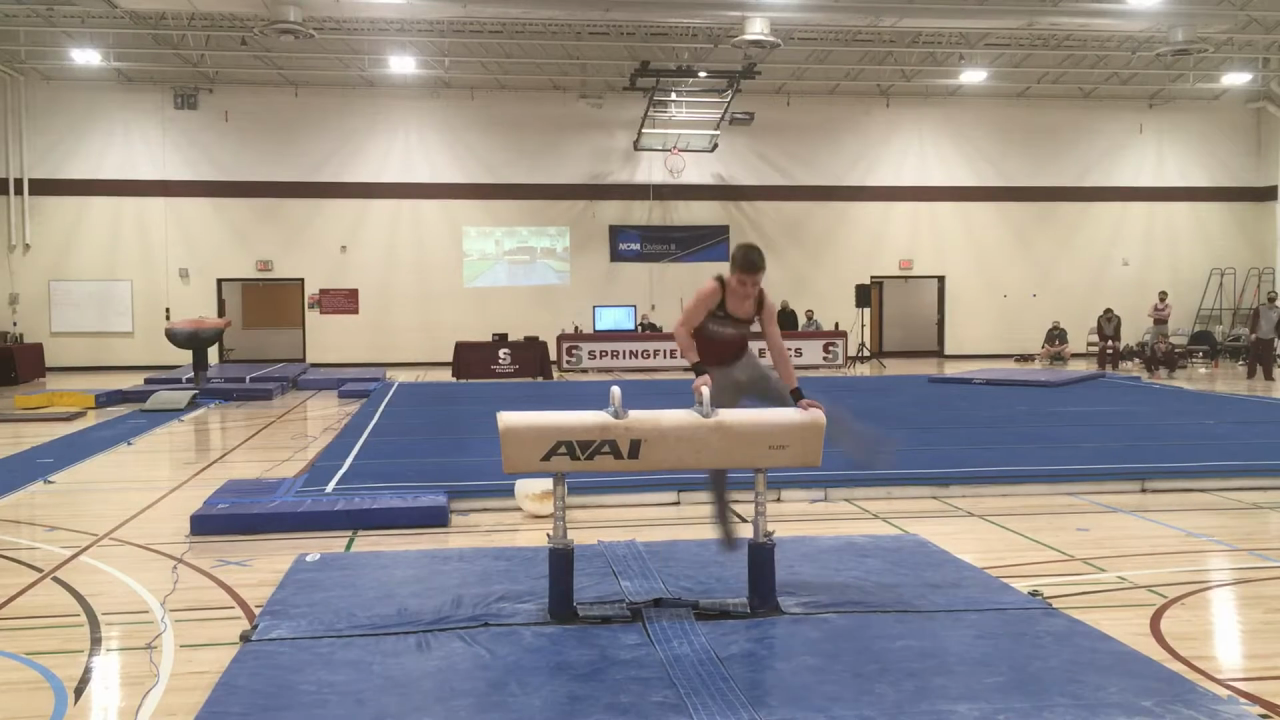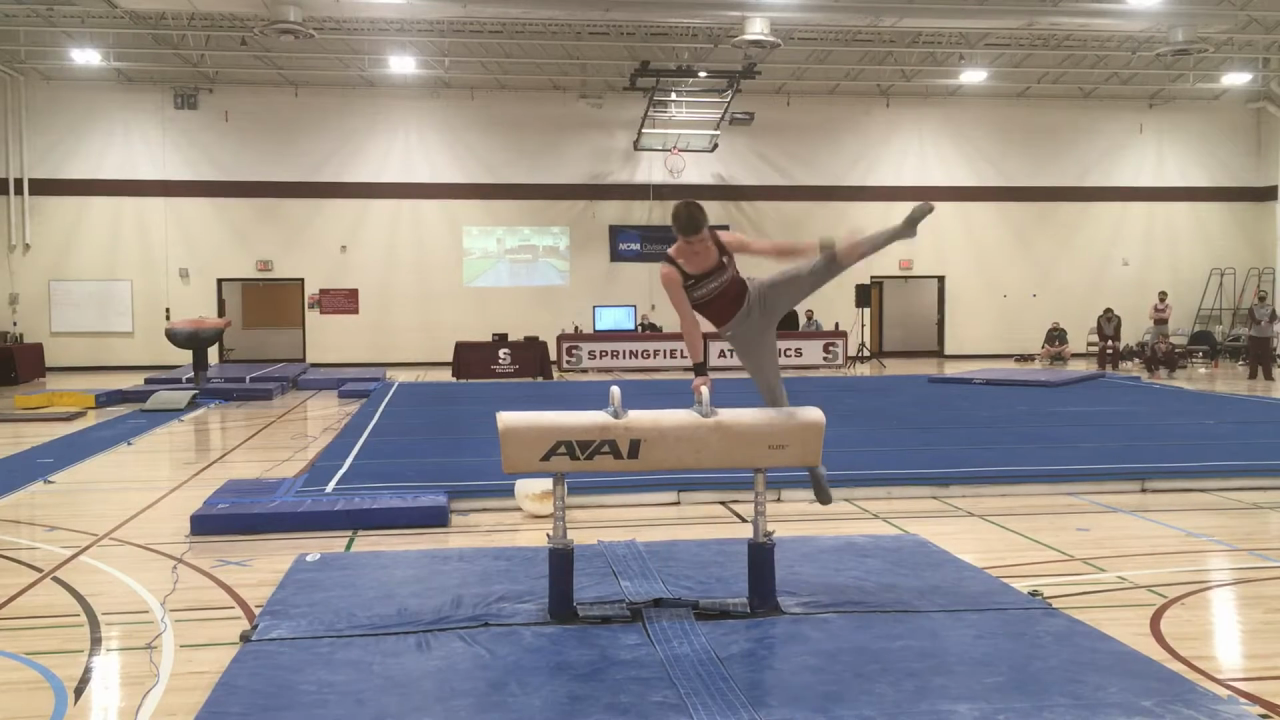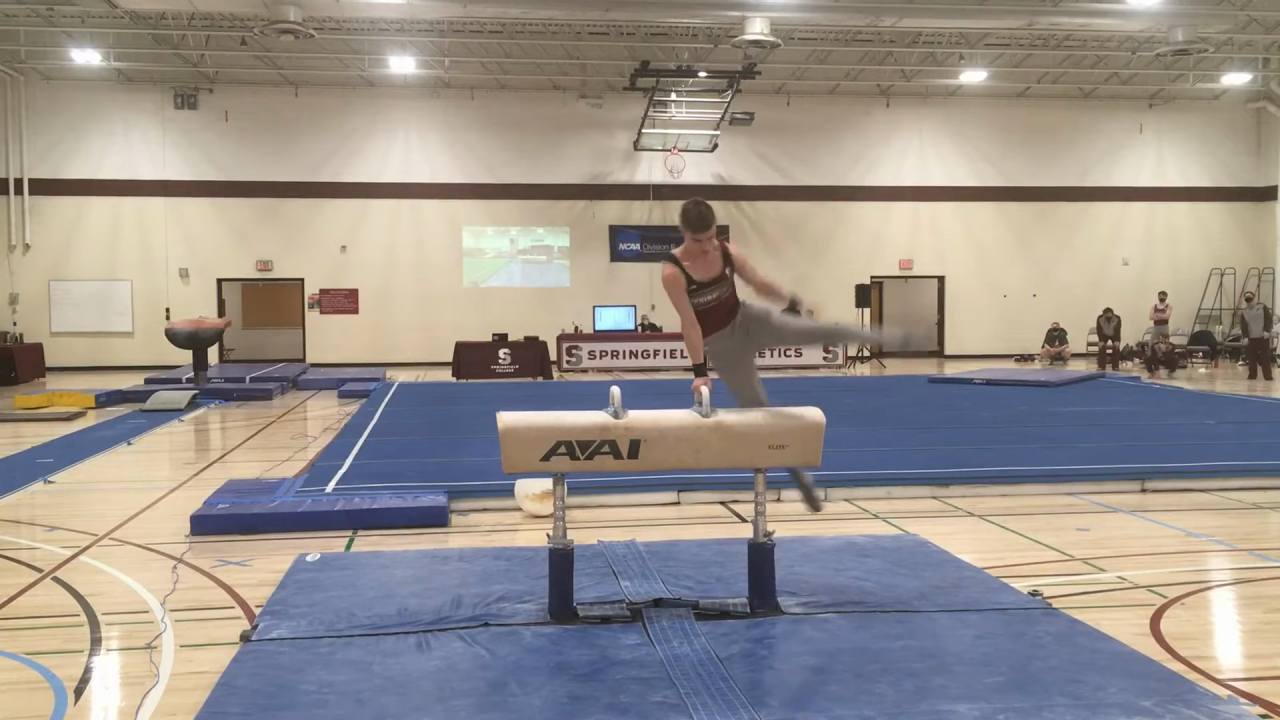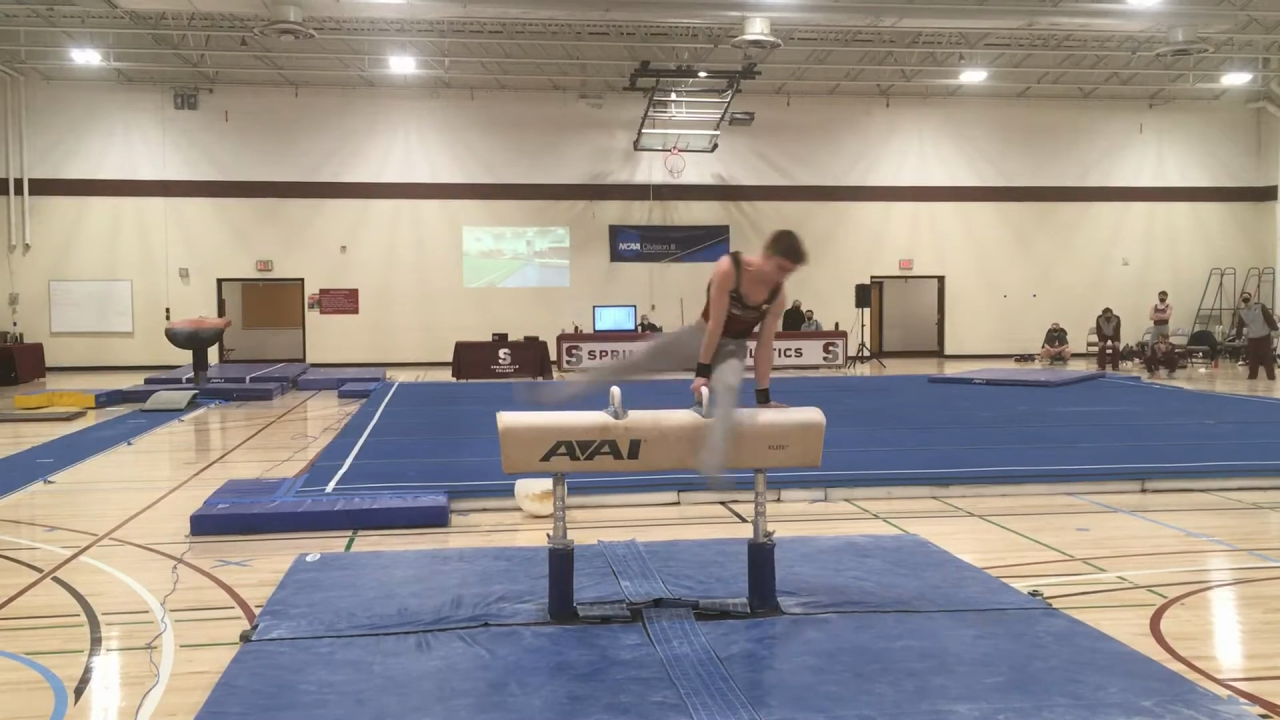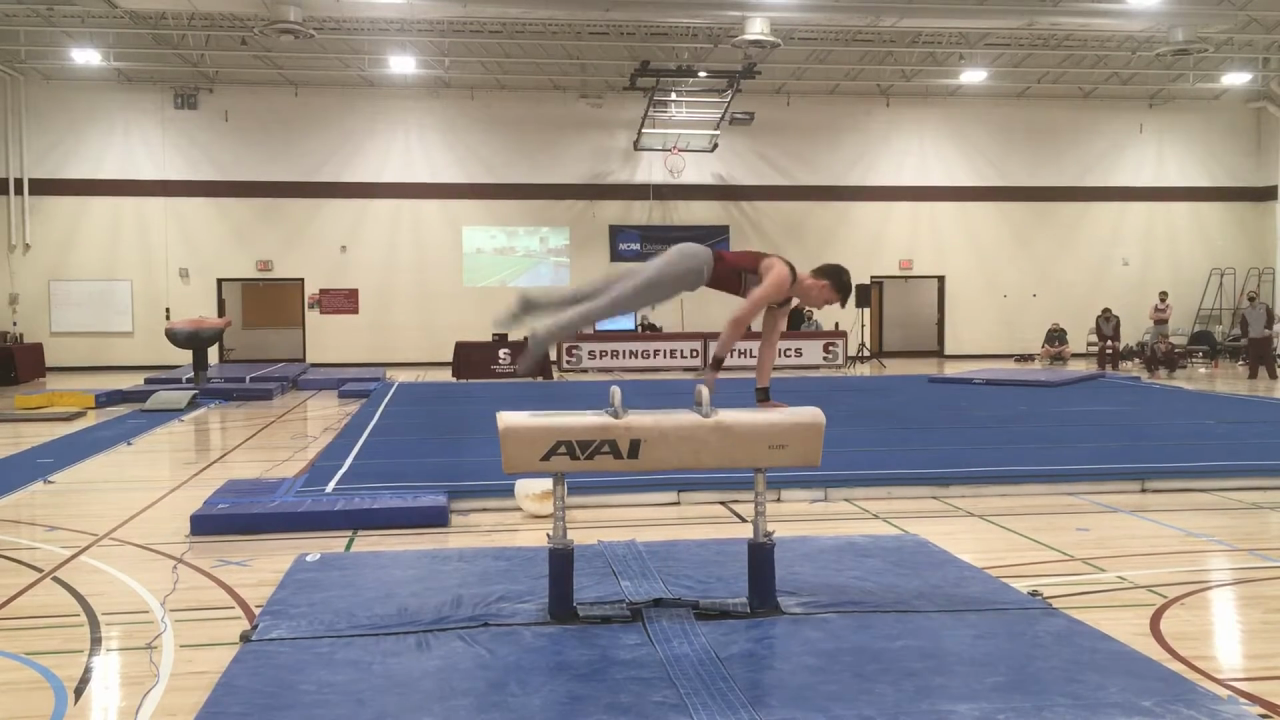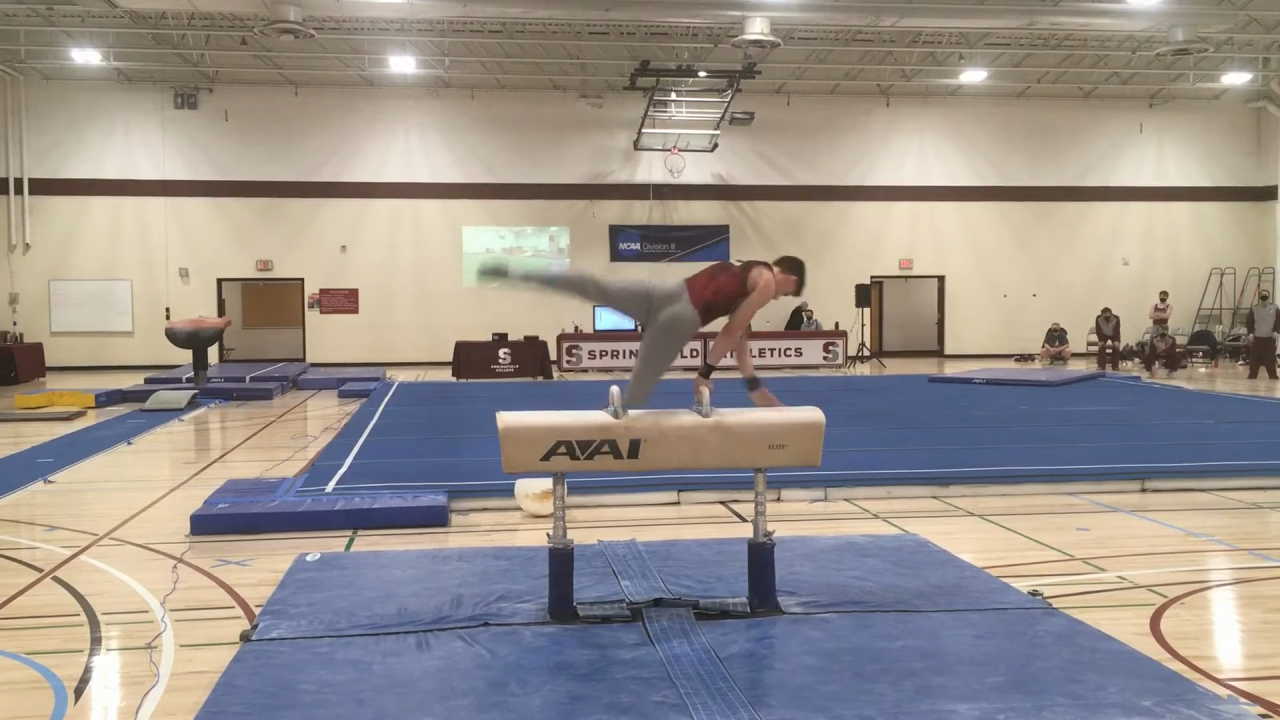
dt=0.3s
person 1, frame 1
left shoulder: (762, 301)
right shoulder: (709, 291)
left elbow: (778, 350)
right elbow: (682, 330)
left wrist: (797, 396)
right wrist: (698, 372)
left hip: (746, 366)
right hip: (715, 377)
right ankle: (722, 517)
person 1, frame 2
left shoulder: (721, 240)
right shoulder: (670, 270)
left elbow: (769, 248)
right elbow: (688, 323)
left wrist: (823, 246)
right wrist: (699, 371)
left hip: (760, 299)
right hip: (742, 329)
left knee: (827, 266)
right knee: (775, 401)
left ankle: (902, 230)
right ankle: (812, 466)
person 1, frame 3
left shoulder: (729, 252)
right shoulder: (672, 271)
left elbow: (760, 283)
right elbow: (689, 325)
left wrist: (793, 302)
right wrist: (699, 372)
left hip: (746, 318)
right hip: (717, 343)
left knee: (819, 331)
right knee: (759, 410)
left ankle: (885, 338)
right ankle: (799, 475)
person 1, frame 4
left shoulder: (780, 295)
right shoulder: (728, 268)
left elbow: (766, 347)
right elbow: (715, 324)
left wrist: (764, 398)
right wrist: (701, 372)
left hip: (733, 350)
right hip: (702, 337)
left knee: (727, 393)
right knee: (627, 363)
left ankle: (712, 464)
right ankle: (549, 392)
person 1, frame 5
left shoulder: (785, 299)
right shoulder: (783, 277)
left elbow: (768, 344)
right elbow: (740, 319)
left wrist: (763, 395)
right wrist: (714, 366)
left hip: (695, 262)
right hip: (695, 259)
left knee: (615, 289)
right knee: (617, 300)
left ankle: (535, 304)
right ankle: (545, 334)
person 1, frame 6
left shoulder: (745, 270)
right shoulder: (766, 281)
left elbow: (736, 334)
right elbow: (732, 332)
left wrist: (753, 382)
right wrist: (706, 373)
left hip: (666, 292)
right hip: (680, 319)
left knee: (586, 285)
right knee: (637, 390)
left ankle: (513, 273)
